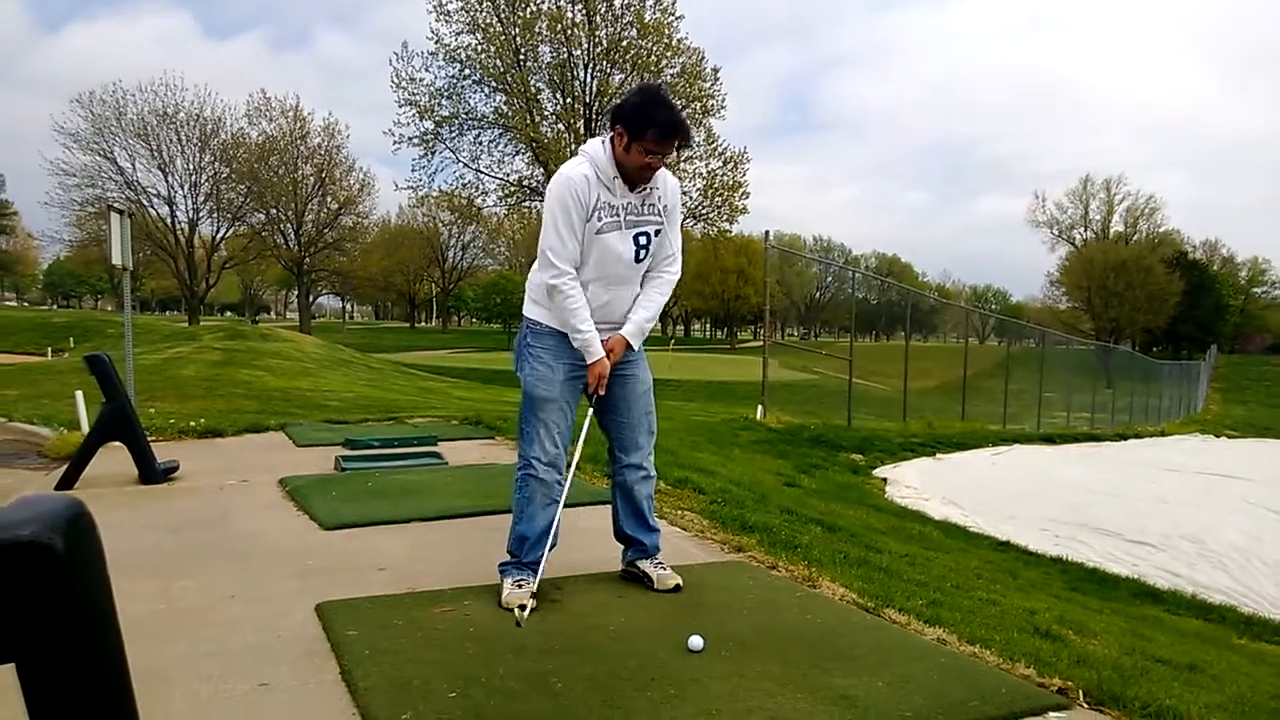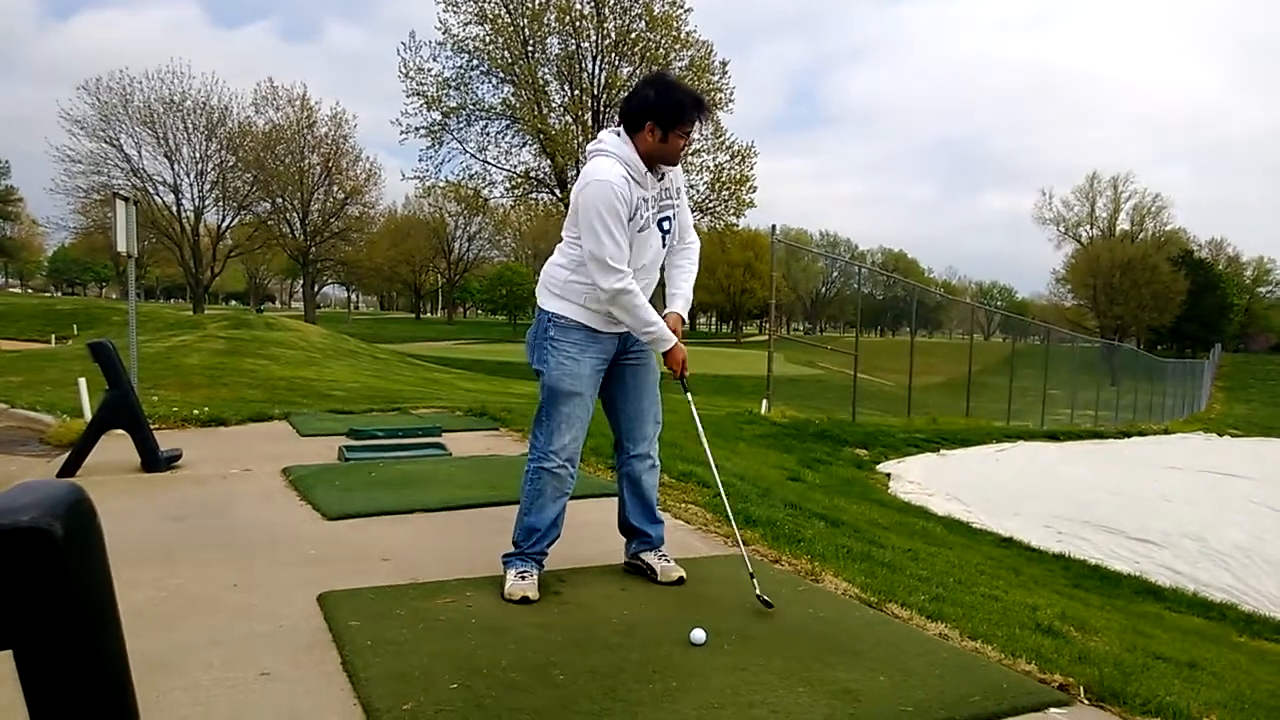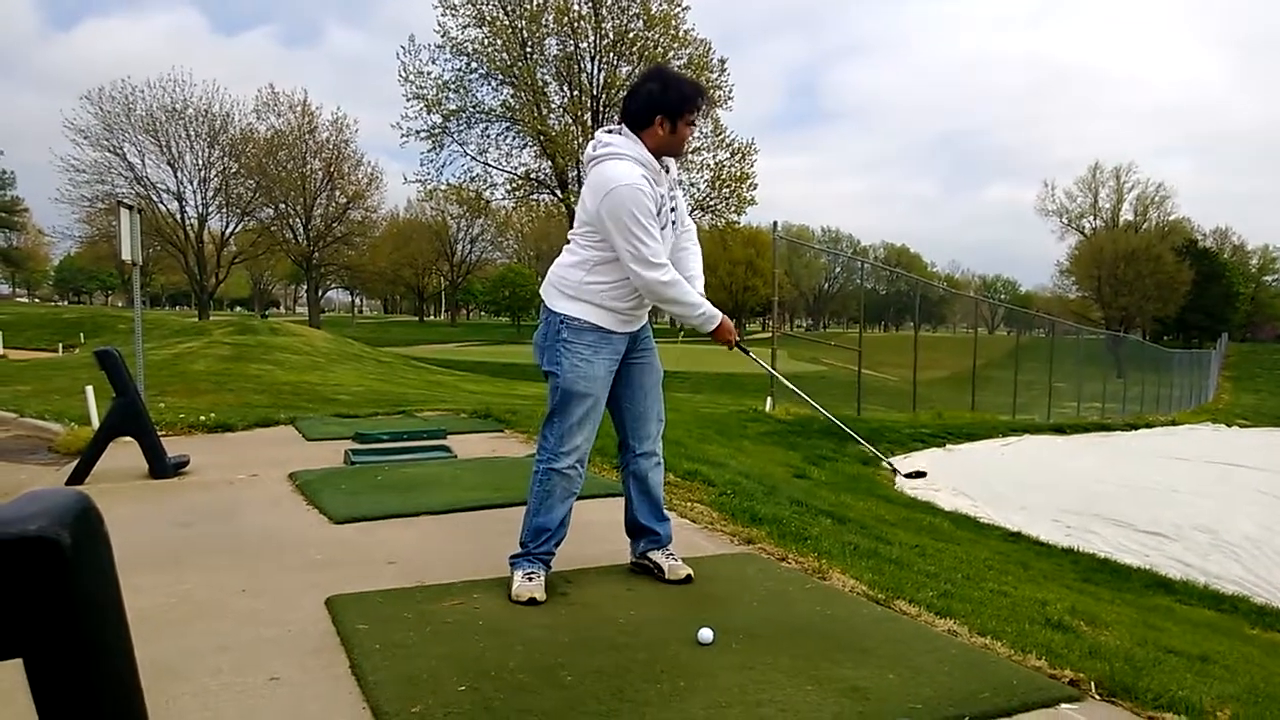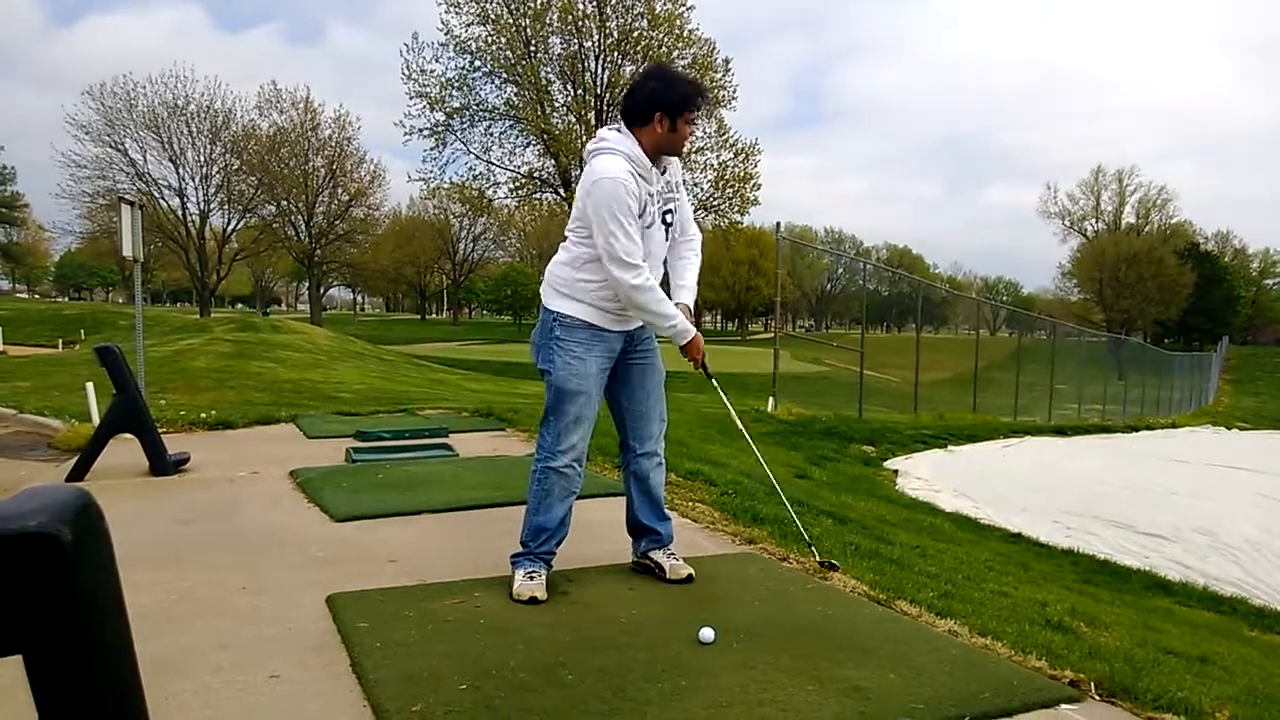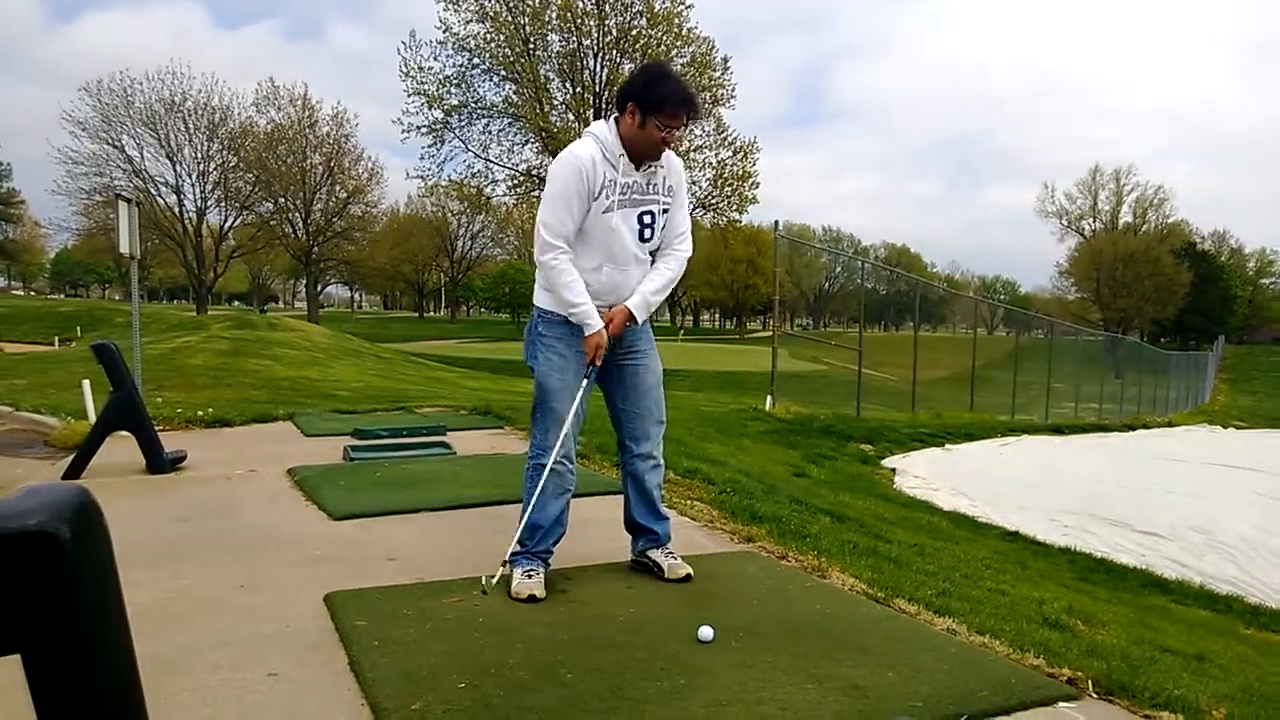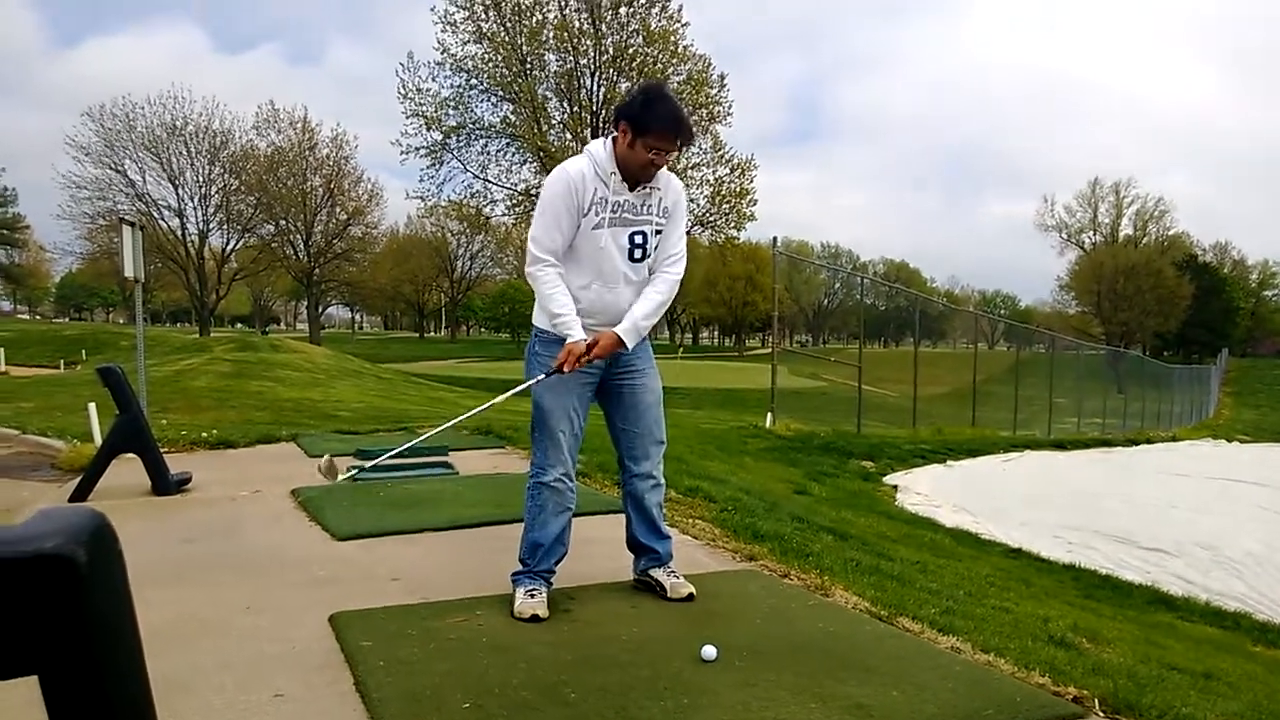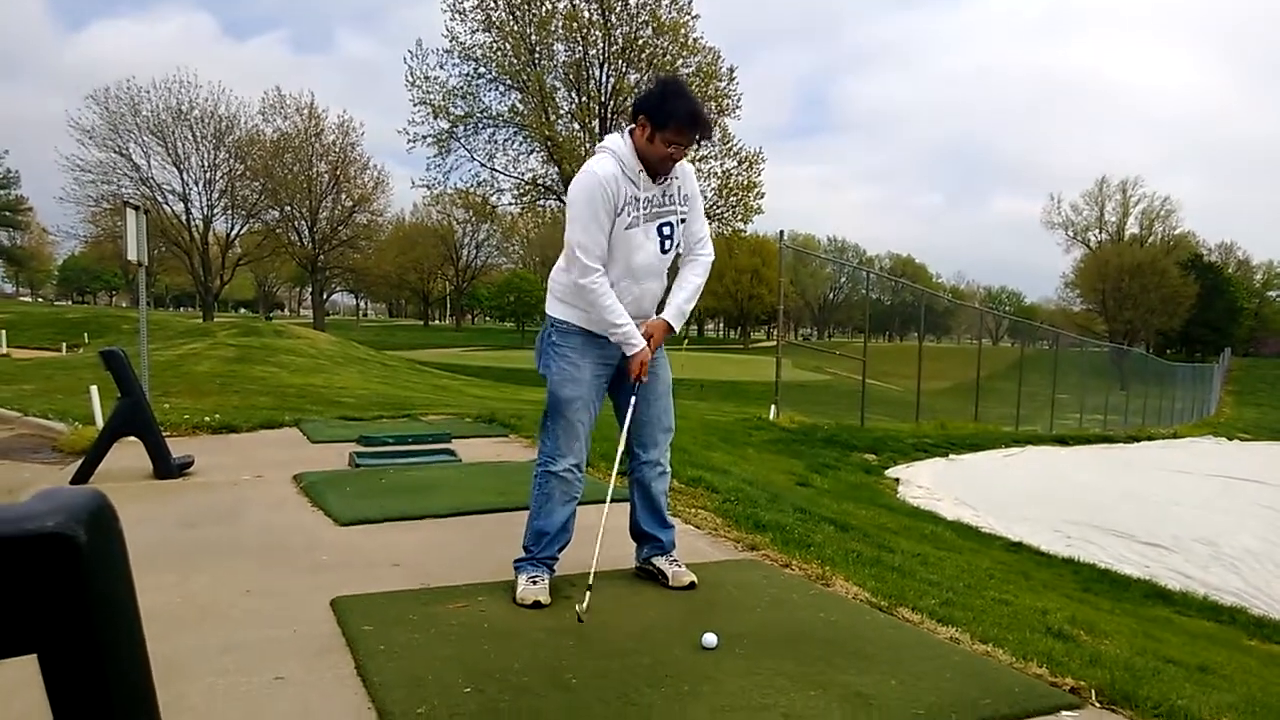
dt=0.3s
person 1, frame 1
left shoulder: (666, 188)
right shoulder: (575, 180)
left elbow: (666, 269)
right elbow: (560, 277)
left wrist: (628, 336)
right wrist: (592, 352)
left hip: (621, 337)
right hip: (555, 334)
left knee: (636, 452)
right knee: (544, 459)
left ankle: (641, 552)
right ankle: (521, 567)
person 1, frame 2
left shoulder: (668, 172)
right shoulder: (605, 180)
left elbow: (684, 243)
right elbow: (611, 280)
left wrist: (677, 311)
right wrist: (663, 341)
left hip: (633, 325)
right hip: (573, 324)
left knee: (641, 444)
right knee: (558, 450)
left ankle: (644, 545)
right ankle: (525, 559)
person 1, frame 3
left shoulder: (662, 165)
right shoulder: (623, 182)
left elbow: (683, 230)
right elbow: (653, 274)
left wrist: (699, 292)
right wrist: (710, 319)
left hip: (631, 323)
right hip: (581, 324)
left knee: (645, 442)
right knee: (566, 451)
left ankle: (651, 544)
right ankle: (532, 560)
person 1, frame 4
left shoulder: (667, 167)
right shoulder: (612, 177)
left elbow: (685, 236)
right elbow: (627, 275)
left wrist: (683, 302)
right wrist: (683, 332)
left hip: (633, 325)
right hip: (577, 323)
left knee: (647, 442)
right knee: (565, 450)
left ankle: (652, 543)
right ankle: (533, 559)
person 1, frame 5
left shoulder: (671, 171)
right shoulder: (580, 161)
left elbow: (676, 251)
right elbow: (551, 249)
left wrist: (630, 309)
right wrist: (588, 321)
left hip: (631, 323)
right hip: (565, 323)
left knee: (645, 440)
right knee: (554, 447)
left ankle: (651, 542)
right ankle: (531, 558)
person 1, frame 6
left shoulder: (670, 191)
right shoulder: (572, 178)
left elbow: (668, 274)
right elbow: (541, 263)
left wrist: (620, 333)
right wrist: (572, 335)
left hip: (630, 343)
right hip: (562, 342)
left knee: (645, 461)
right knee: (555, 468)
left ankle: (653, 562)
right ankle: (534, 577)
person 1, frame 7
left shoulder: (682, 178)
right shoulder: (600, 177)
left elbow: (699, 254)
right elbow: (586, 274)
left wrist: (670, 318)
right wrist: (632, 342)
left hip: (644, 331)
right hip: (579, 331)
left knee: (653, 448)
right knee: (564, 455)
left ankle: (656, 550)
right ankle: (536, 564)
